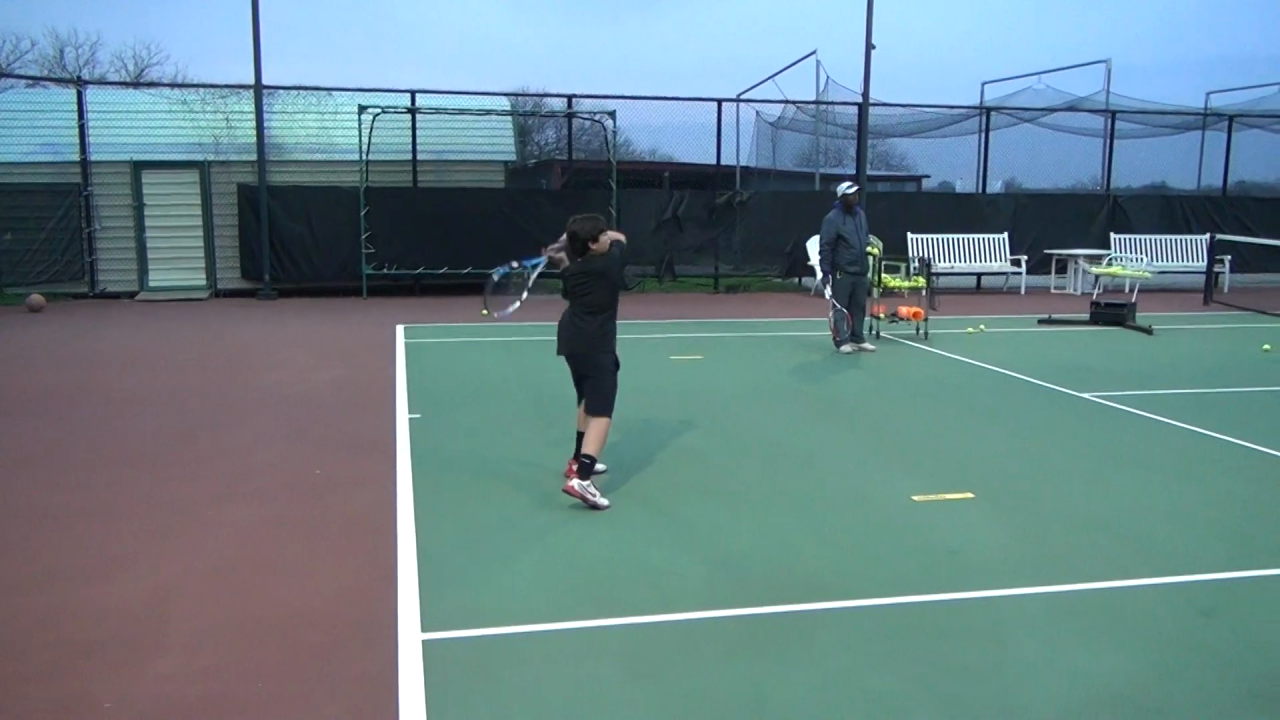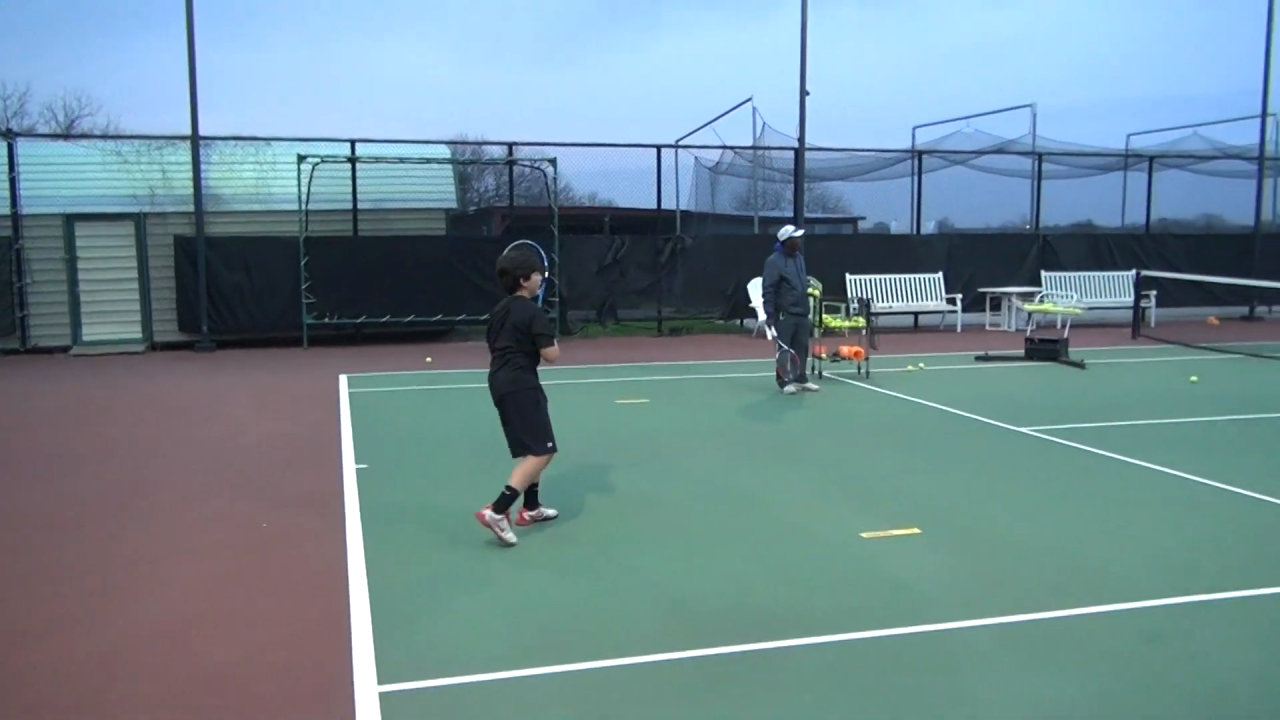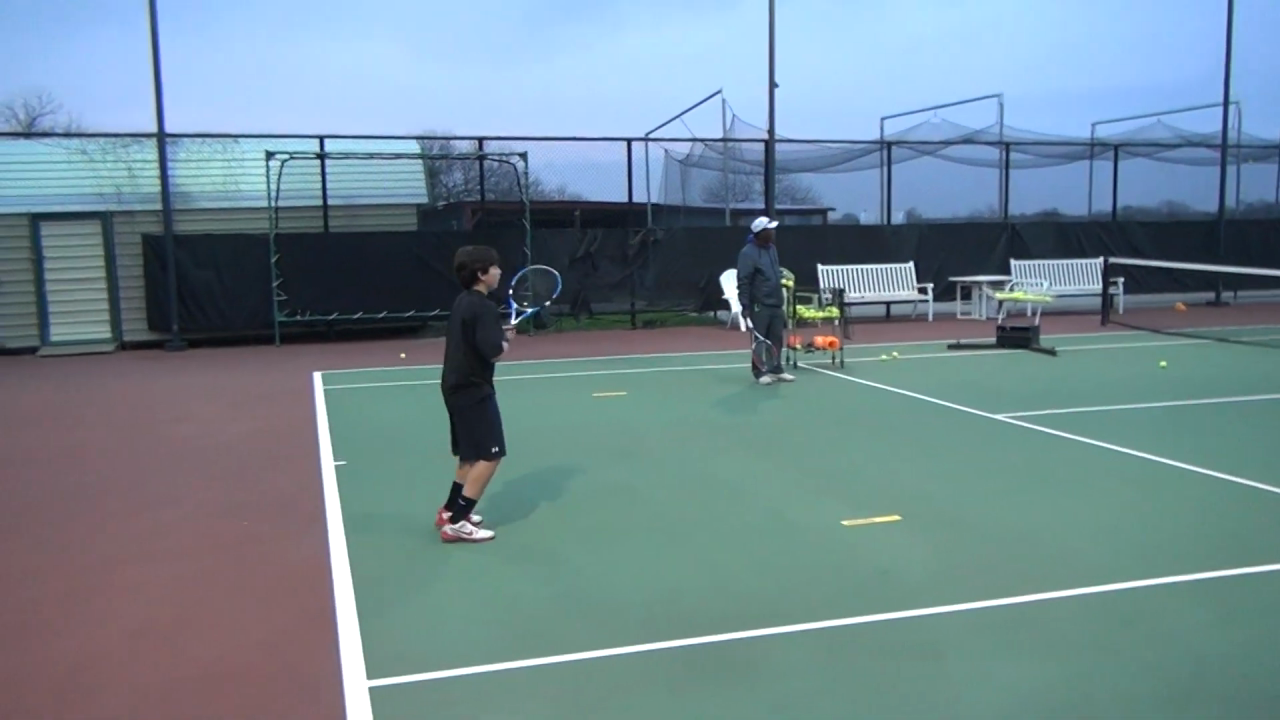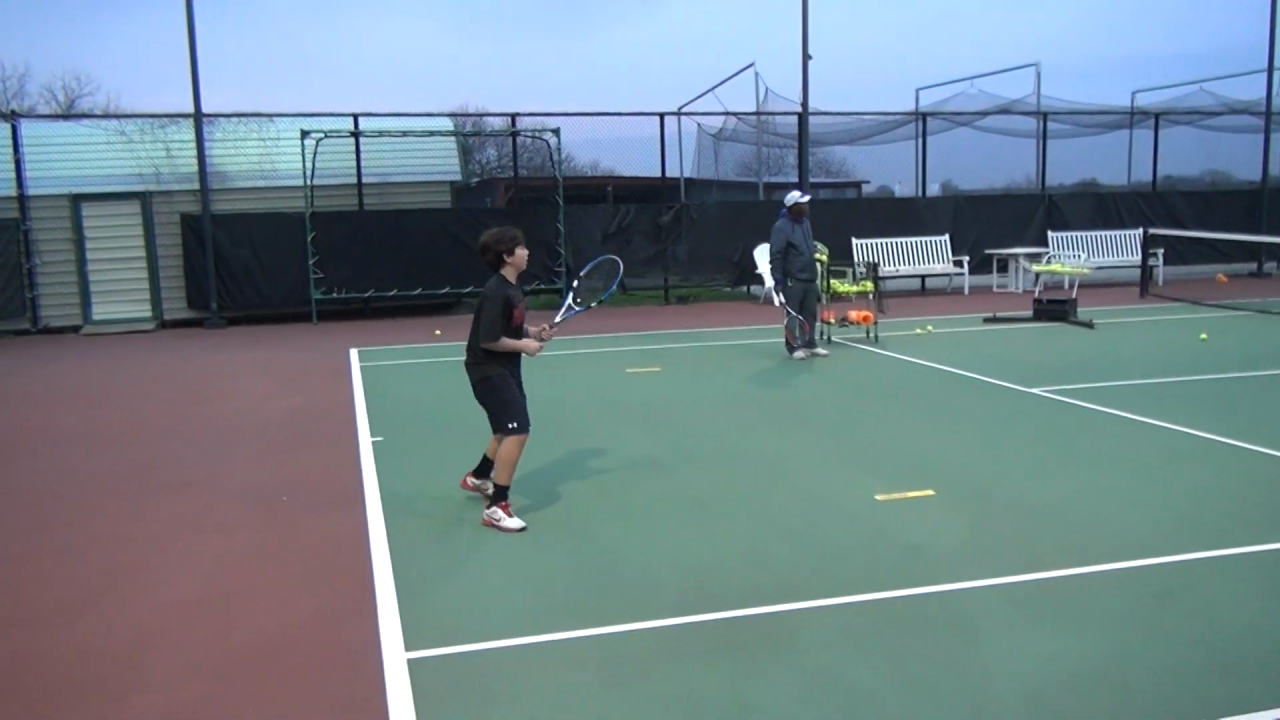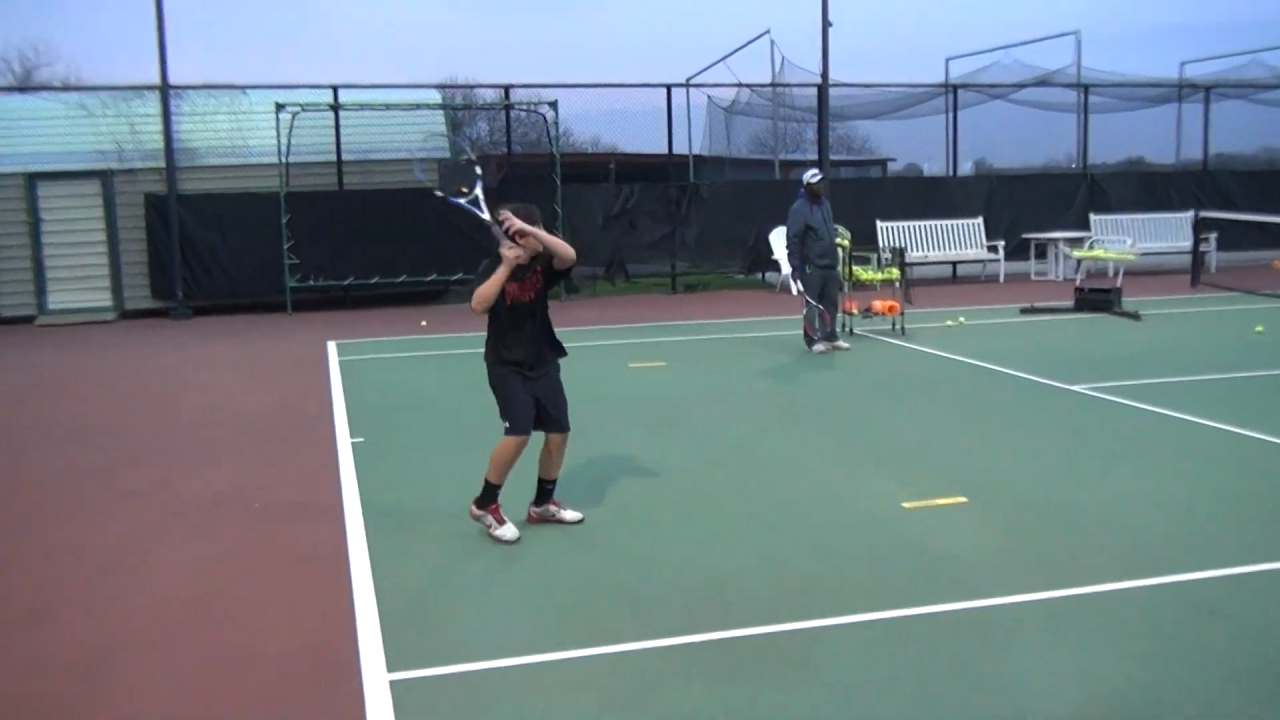
dt=0.5s
person 1, frame 1
left shoulder: (569, 270)
right shoulder: (612, 261)
right elbow: (621, 239)
left wrist: (565, 253)
right wrist: (568, 243)
left hip: (570, 339)
right hip: (596, 345)
left knee: (590, 400)
right knee: (601, 412)
left ankle: (578, 461)
right ankle: (581, 478)
person 1, frame 2
left shoulder: (500, 310)
right shoulder: (533, 312)
right elbow: (551, 355)
right wrist: (551, 340)
left hip: (500, 382)
right hip: (521, 385)
left knee: (527, 447)
right knee: (542, 451)
left ankle: (530, 507)
right ankle: (497, 510)
person 1, frame 3
left shoulder: (463, 302)
right shoulder: (484, 306)
right elbow: (491, 352)
left wrist: (498, 336)
right wrist: (503, 344)
left hip: (455, 384)
right hip: (473, 387)
left knee: (471, 451)
right knee: (490, 456)
left ankle: (451, 510)
right ankle: (454, 520)
person 1, frame 4
left shoulder: (512, 289)
right shoulder: (497, 293)
right elbow: (489, 339)
left wrist: (534, 332)
right wrist: (524, 346)
left hip: (503, 368)
right hip: (489, 369)
left knee: (509, 428)
right knee: (517, 432)
left ankle: (478, 476)
right ankle: (496, 506)
person 1, frame 5
left shoulder: (543, 261)
right shoulder: (497, 265)
left elbow: (569, 255)
right elbow: (479, 306)
left wrist: (530, 229)
right wrist: (506, 266)
left hip: (544, 361)
right hip: (507, 364)
left knee: (559, 431)
right knee: (518, 433)
left ankle: (542, 503)
right ankle: (485, 503)
person 2, frame 1
left shoulder: (861, 214)
right shoulder: (833, 219)
right elbow: (825, 248)
left wrist: (870, 248)
right wrist: (826, 272)
left hip: (861, 271)
right hip: (842, 273)
left knee: (859, 307)
right knee: (841, 308)
left ankle: (857, 339)
right ankle: (841, 341)
person 2, frame 2
left shoulder: (799, 257)
right shoulder: (774, 261)
right elbow: (768, 290)
left wrist: (810, 289)
right wrist: (770, 314)
left hip: (802, 312)
right hip: (785, 314)
left knee: (801, 348)
left ankle: (800, 379)
right ankle: (784, 381)
person 2, frame 3
left shoulder: (772, 249)
right shoulder: (748, 252)
right elbow: (743, 281)
left wrist: (783, 280)
right wrist: (745, 305)
left hip: (776, 303)
right hip: (759, 305)
left knee: (776, 339)
left ankle: (776, 369)
right ankle: (760, 372)
person 2, frame 4
left shoulder: (805, 222)
right shoulder: (781, 227)
right elbow: (776, 256)
left wrist: (817, 254)
right wrist: (778, 280)
left hip: (810, 278)
right hip: (792, 280)
left knee: (810, 314)
left ankle: (810, 344)
right ankle: (793, 347)
person 2, frame 5
left shoulder: (825, 204)
right shoulder: (799, 209)
right elbow: (793, 240)
left wrist: (838, 237)
right wrist: (795, 267)
left hip: (831, 264)
right hip: (811, 267)
left knee: (831, 303)
left ankle: (830, 337)
right ankle: (812, 340)
